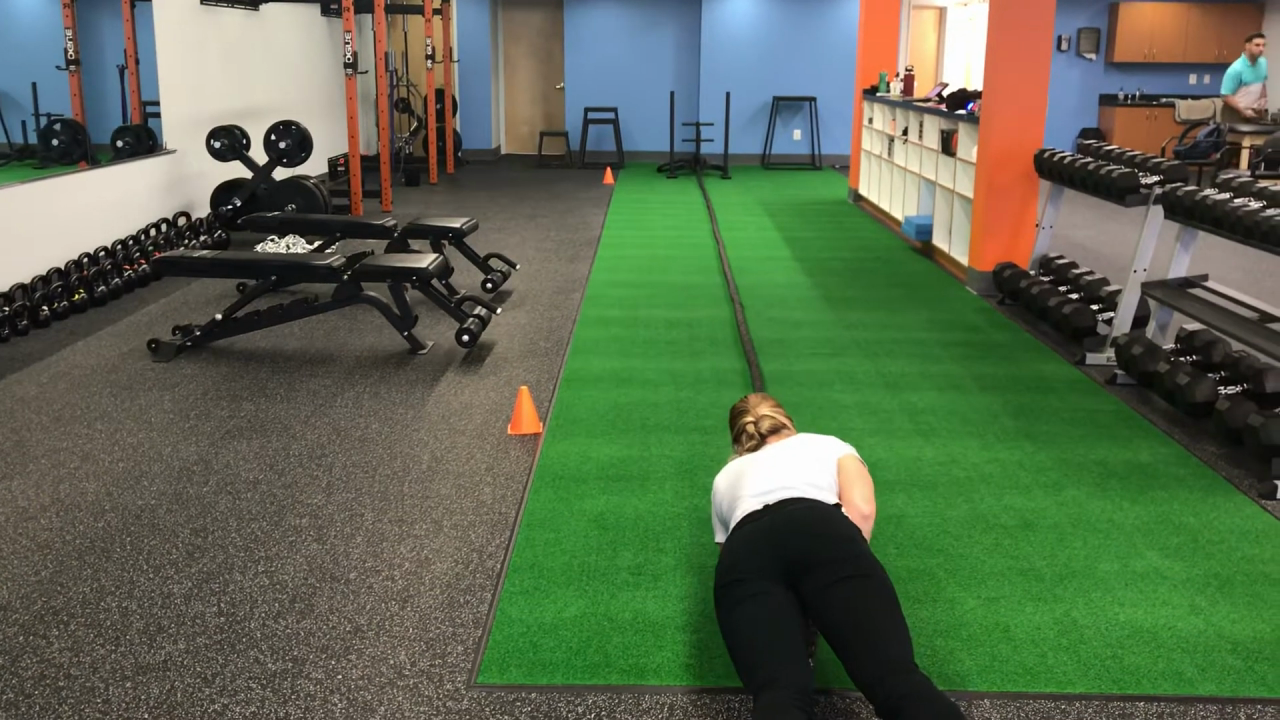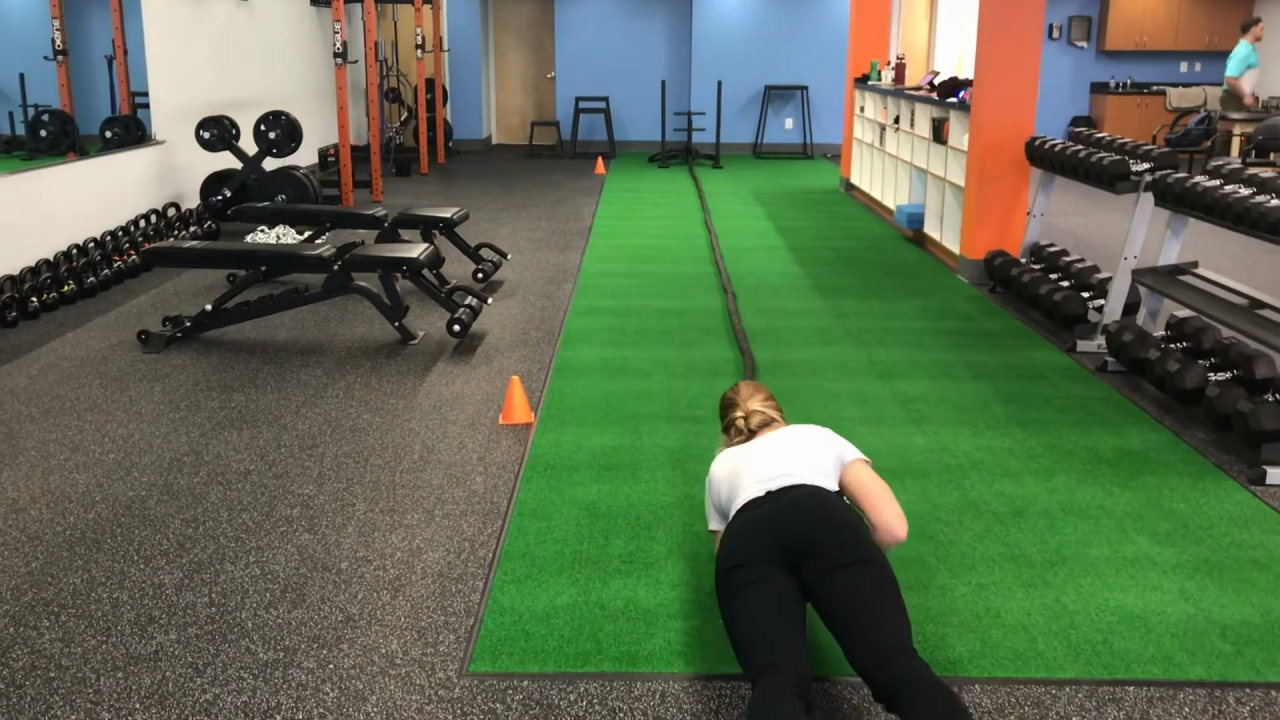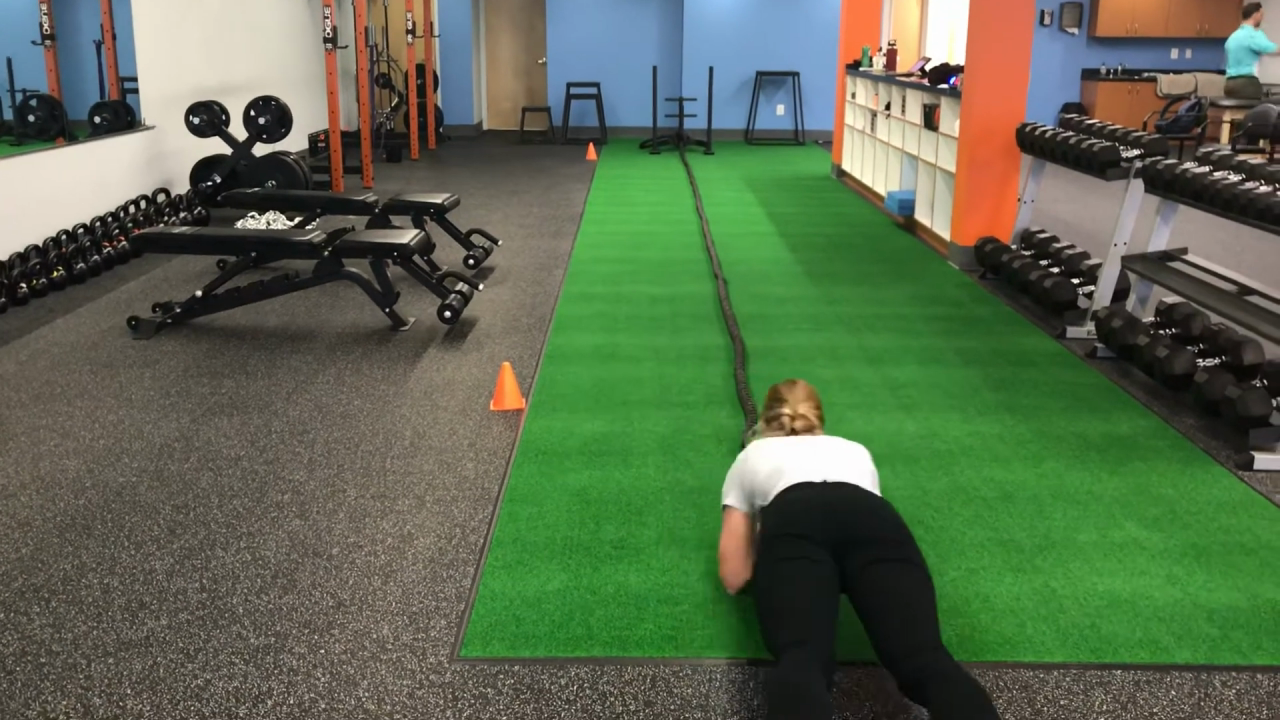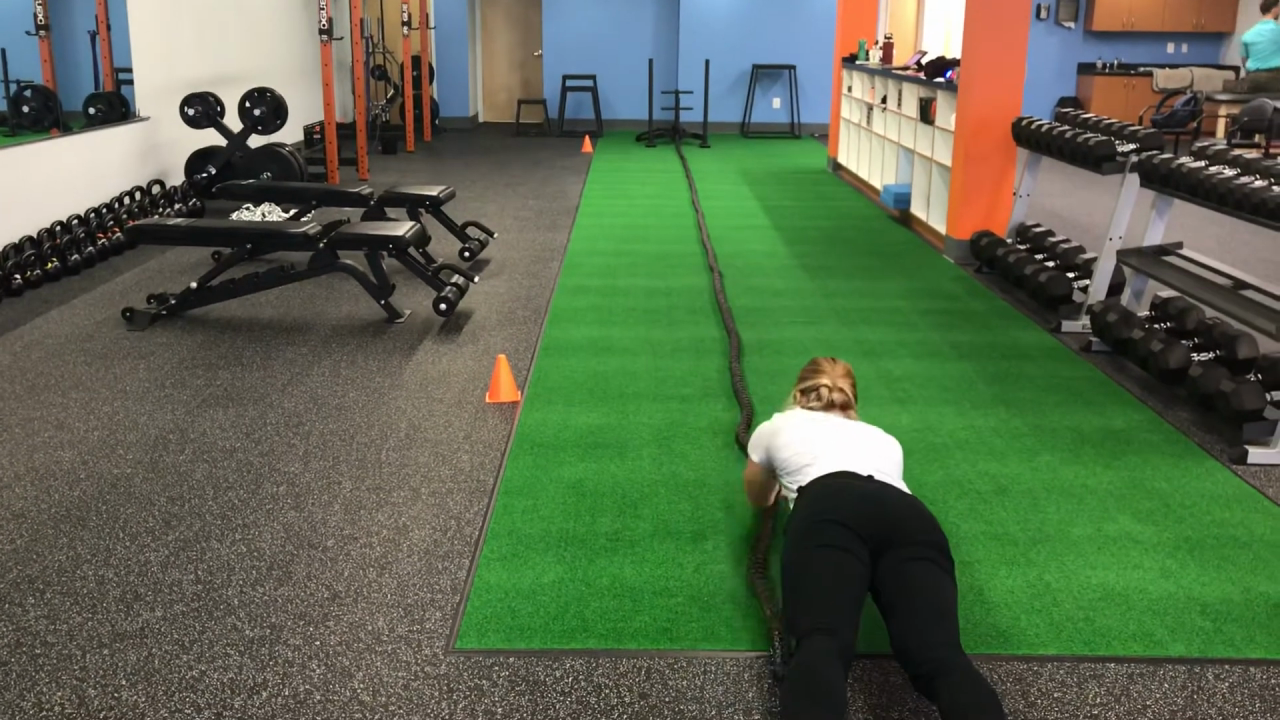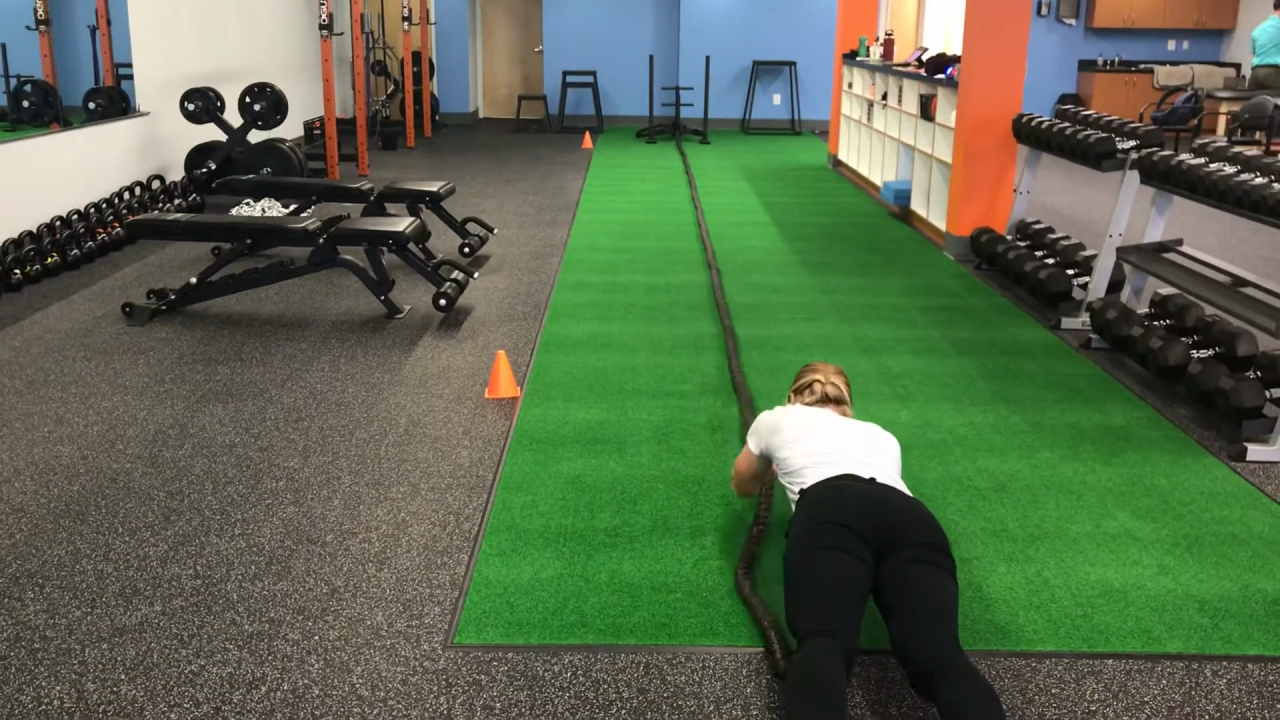
dt=0.4s
person 1, frame 1
left shoulder: (725, 477)
right shoulder: (830, 445)
right elbow: (861, 507)
right wrist: (830, 606)
left hip: (746, 555)
right hip: (824, 536)
right knee: (897, 679)
person 1, frame 2
left shoulder: (720, 465)
right shoulder: (821, 436)
right elbow: (893, 526)
left hip: (748, 541)
right hip: (826, 523)
left knee: (778, 683)
right knee: (897, 665)
person 1, frame 3
left shoulder: (750, 456)
right shoulder: (854, 449)
left elbow: (734, 577)
left hip: (795, 524)
right hip: (876, 521)
left knee: (802, 659)
right knee: (924, 658)
person 1, frame 4
left shoulder: (776, 427)
right shoulder: (884, 438)
left elbow: (758, 498)
left hip: (830, 515)
right hip: (910, 521)
left knee: (821, 647)
right knee: (938, 656)
person 1, frame 5
left shoulder: (777, 419)
right shoulder: (882, 435)
left elbow: (743, 486)
left hip: (832, 517)
right hip: (912, 523)
left knee: (823, 646)
right knee: (938, 654)
